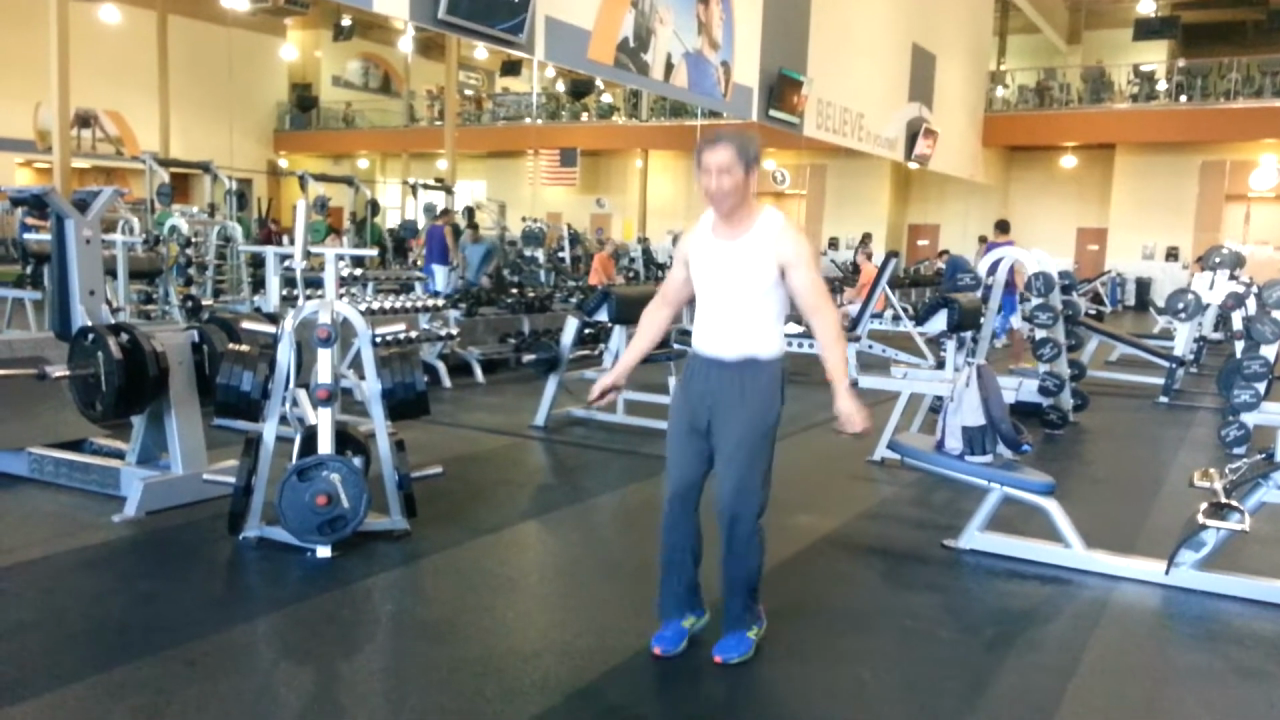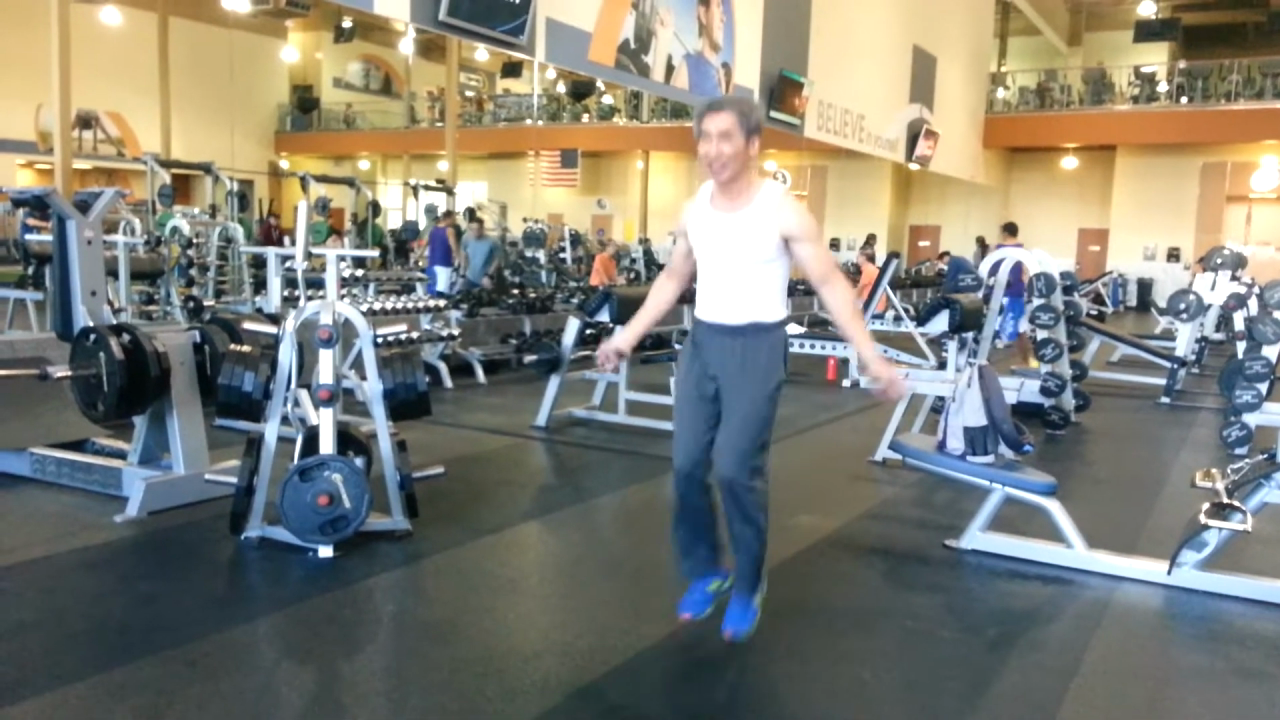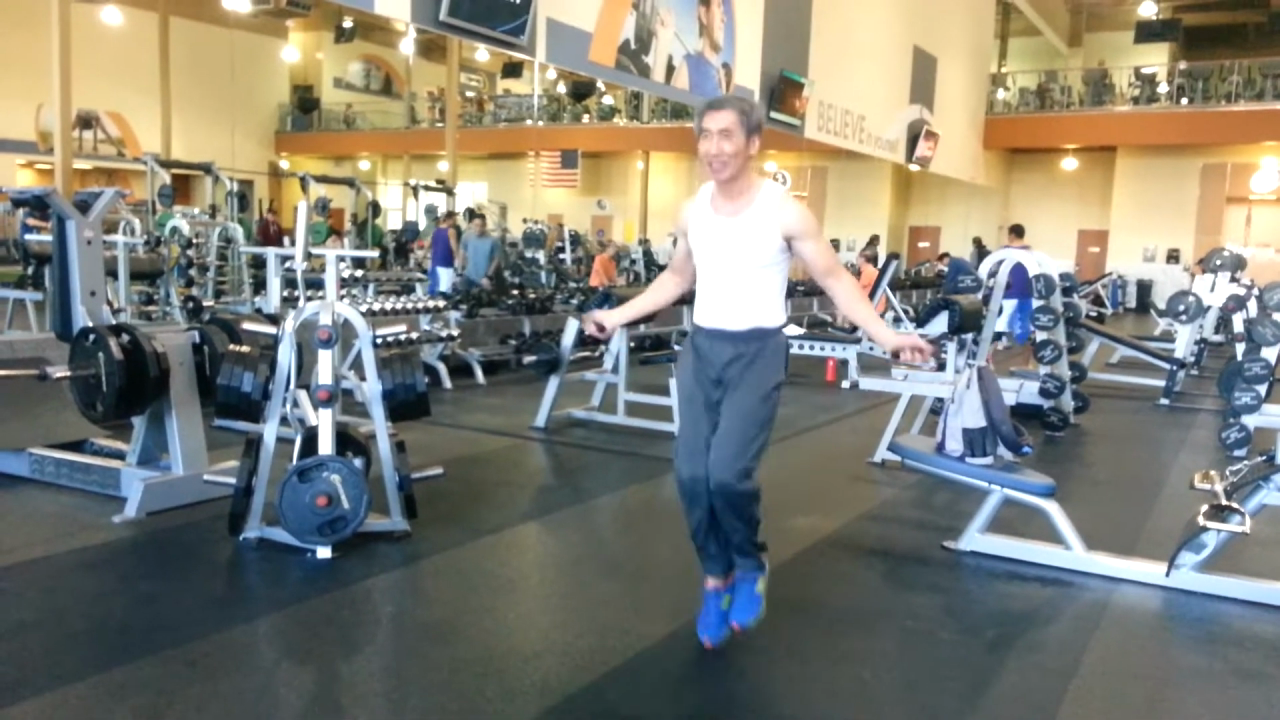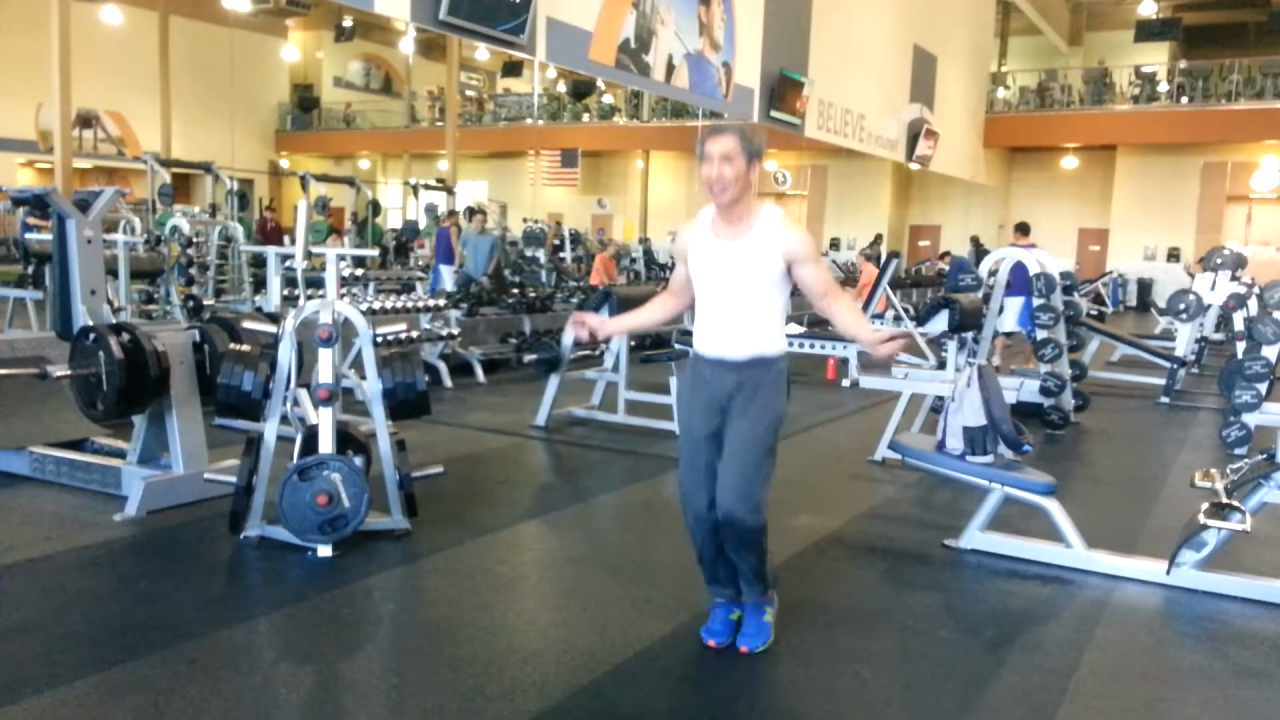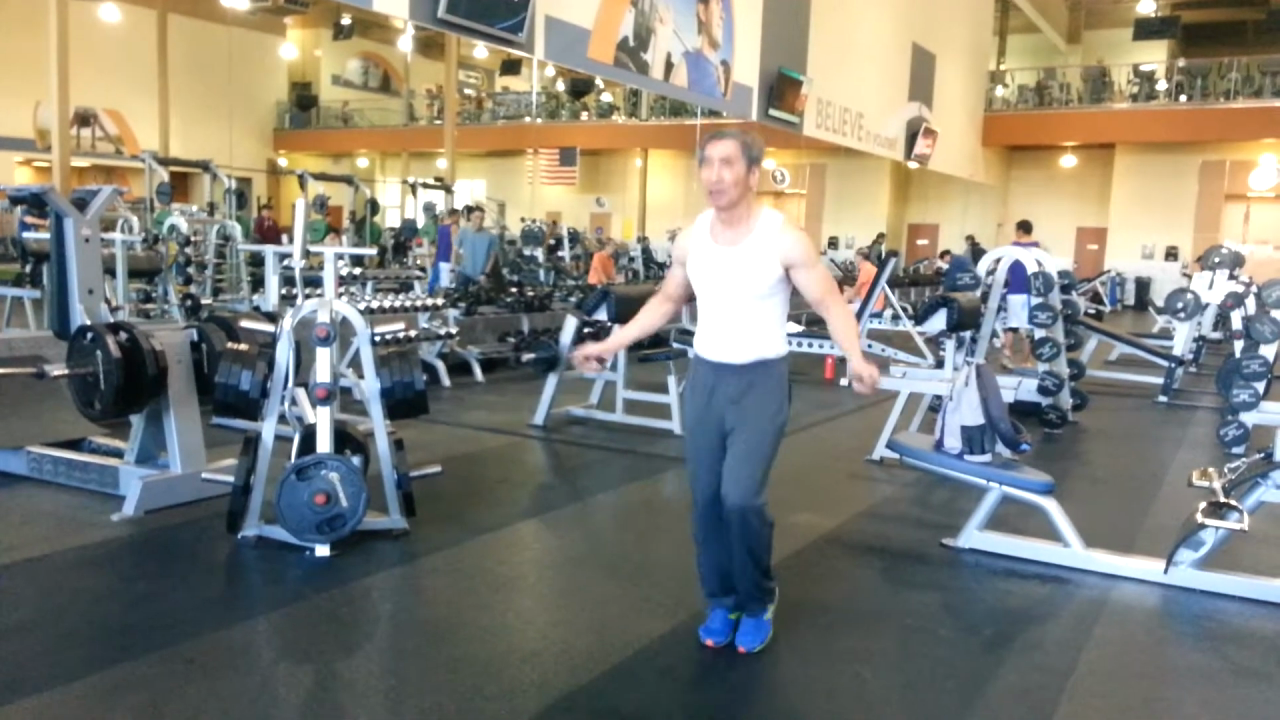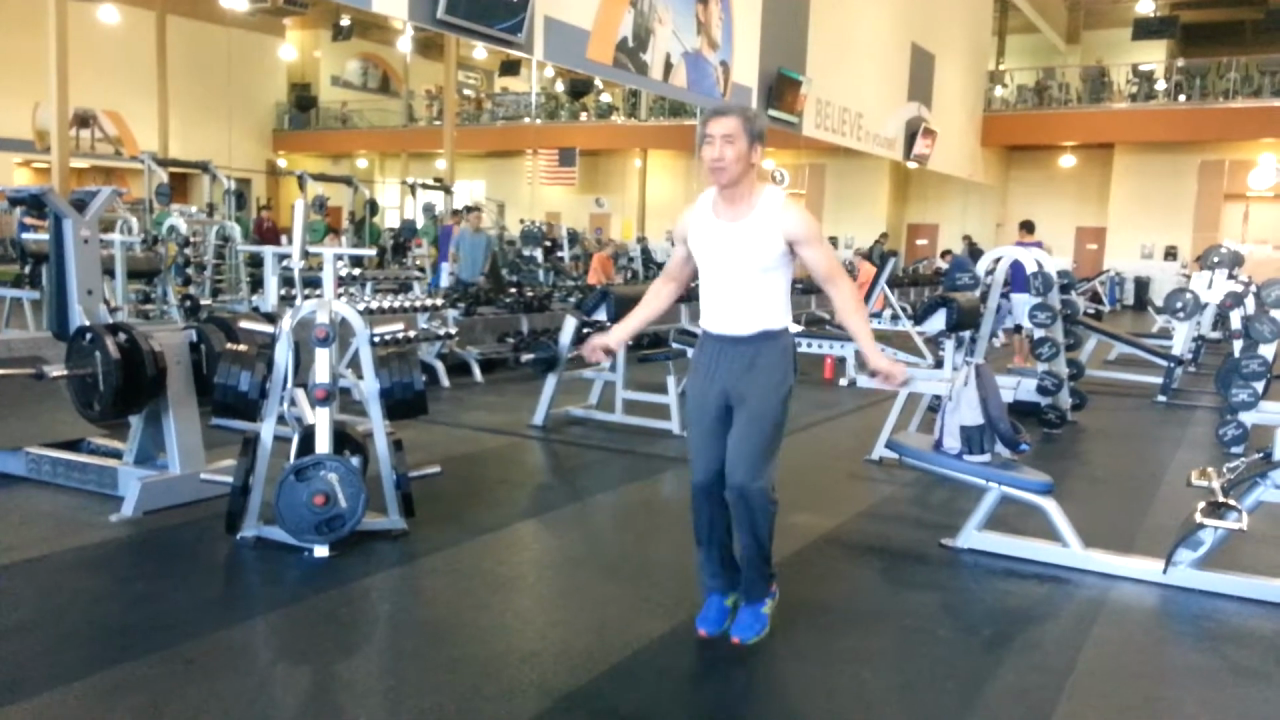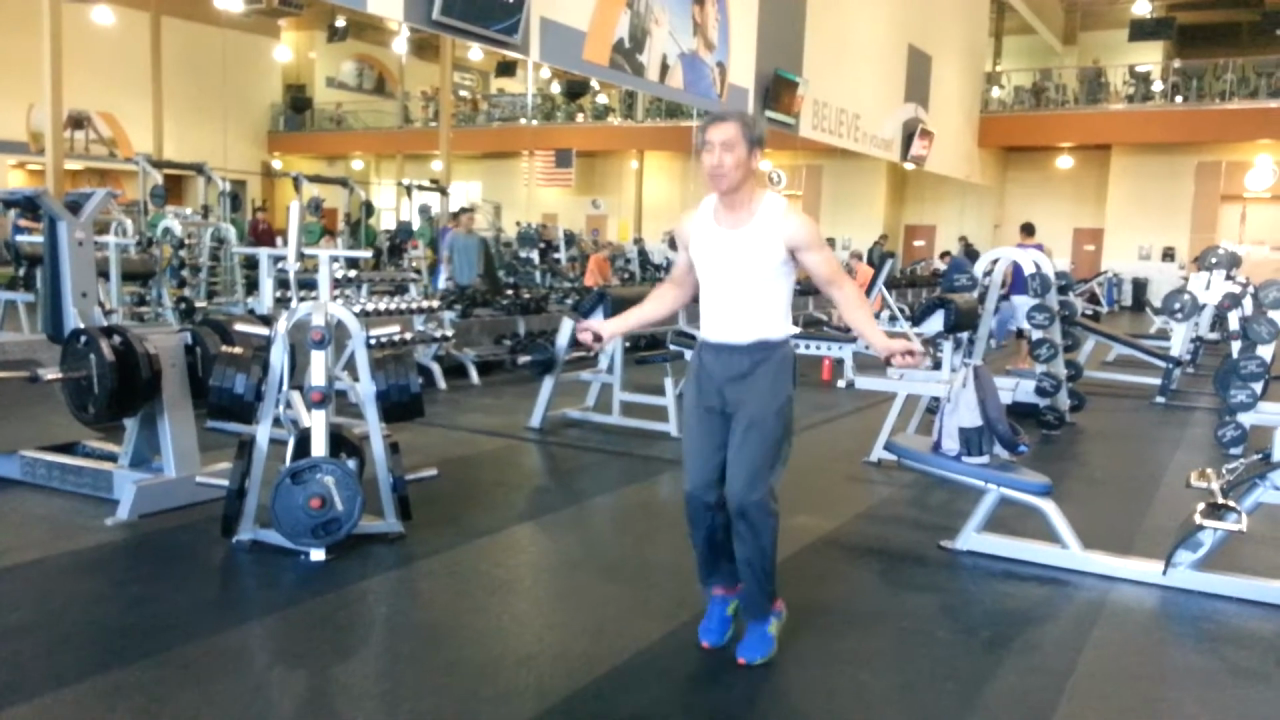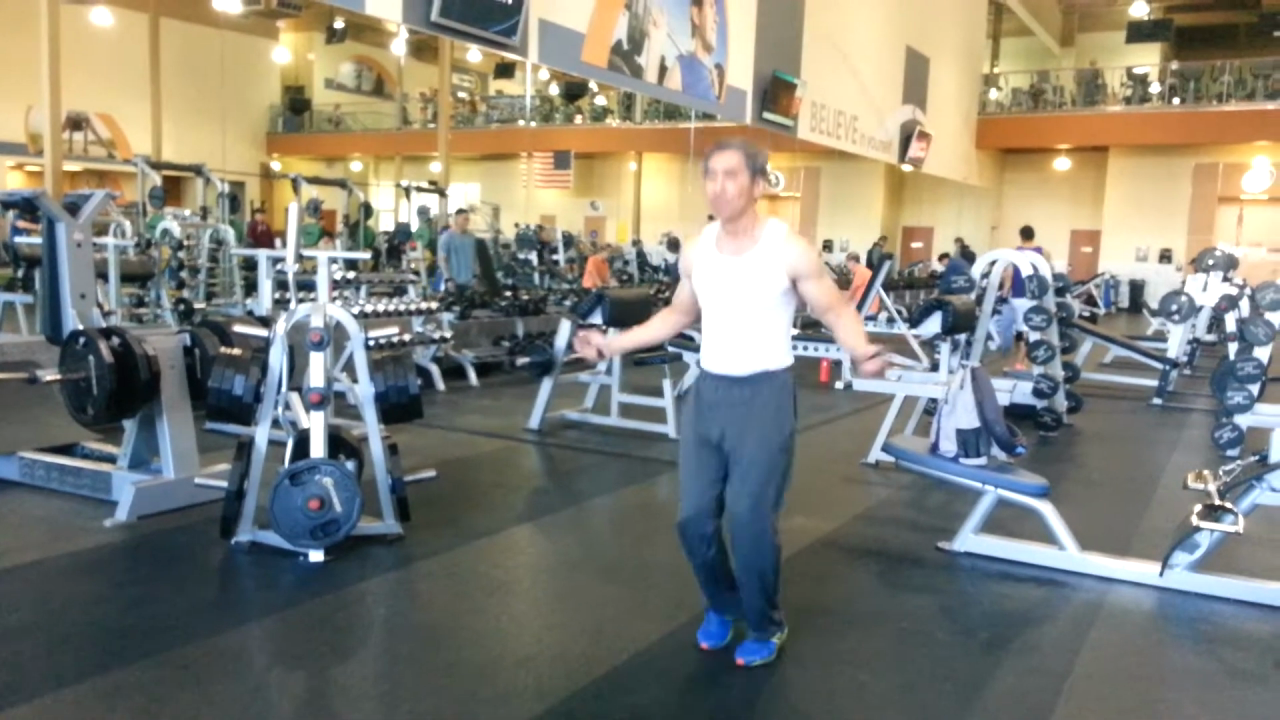
dt=0.1s
person 1, frame 1
left shoulder: (784, 239)
right shoulder: (697, 239)
left elbow: (822, 318)
right elbow: (665, 305)
left wrist: (843, 394)
right wrist: (622, 369)
left hip: (753, 379)
right hip: (700, 375)
left knee: (737, 507)
right knee: (678, 499)
left ankle: (744, 620)
right ankle: (681, 610)
person 1, frame 2
left shoulder: (784, 211)
right shoulder: (693, 209)
left elbow: (829, 284)
right elbow: (672, 280)
left wrist: (868, 354)
right wrist: (630, 333)
left hip: (757, 346)
right hip: (702, 343)
left knee: (736, 468)
right knee: (687, 463)
left ankle: (746, 582)
right ankle: (703, 573)
person 1, frame 3
left shoulder: (784, 211)
right shoulder: (692, 211)
left elbow: (834, 278)
left wrist: (883, 335)
right wrist: (620, 316)
left hip: (757, 351)
right hip: (701, 348)
left knee: (727, 472)
right knee: (691, 473)
left ankle: (749, 562)
right ankle: (718, 572)
person 1, frame 4
left shoulder: (786, 236)
right shoulder: (692, 235)
left elbow: (832, 297)
left wrist: (868, 336)
right wrist: (614, 325)
left hip: (759, 377)
right hip: (703, 374)
left knee: (735, 504)
right knee: (697, 504)
left ankle: (756, 596)
right ankle: (725, 598)
person 1, frame 5
left shoulder: (785, 239)
right shoulder: (690, 239)
left elbow: (828, 302)
right elbow: (667, 299)
left wrist: (855, 358)
right wrist: (613, 343)
left hip: (760, 380)
right hip: (706, 378)
left knee: (740, 500)
right knee: (707, 504)
left ankle: (757, 603)
right ankle: (723, 602)
person 1, frame 6
left shoulder: (787, 216)
right shoulder: (692, 218)
left elbow: (835, 283)
right elbow: (670, 282)
left wrist: (869, 348)
right wrist: (623, 332)
left hip: (765, 355)
right hip: (710, 354)
left knee: (746, 478)
right knee: (705, 479)
left ankle: (757, 591)
right ankle: (719, 588)
person 1, frame 7
left shoulder: (788, 222)
right shoulder: (693, 224)
left elbow: (839, 286)
right elbow: (677, 290)
left wrist: (878, 341)
right wrist: (614, 326)
left hip: (766, 365)
right hip: (709, 363)
left knee: (747, 492)
right knee: (700, 489)
left ankle: (763, 610)
right ankle: (723, 584)
person 1, frame 8
left shoulder: (792, 251)
right shoulder: (696, 250)
left elbow: (837, 312)
right elbow: (680, 314)
left wrist: (859, 351)
right wrist: (616, 342)
left hip: (765, 393)
right hip: (709, 391)
left knee: (751, 521)
right knee: (694, 517)
left ankle: (764, 626)
right ankle: (724, 604)
